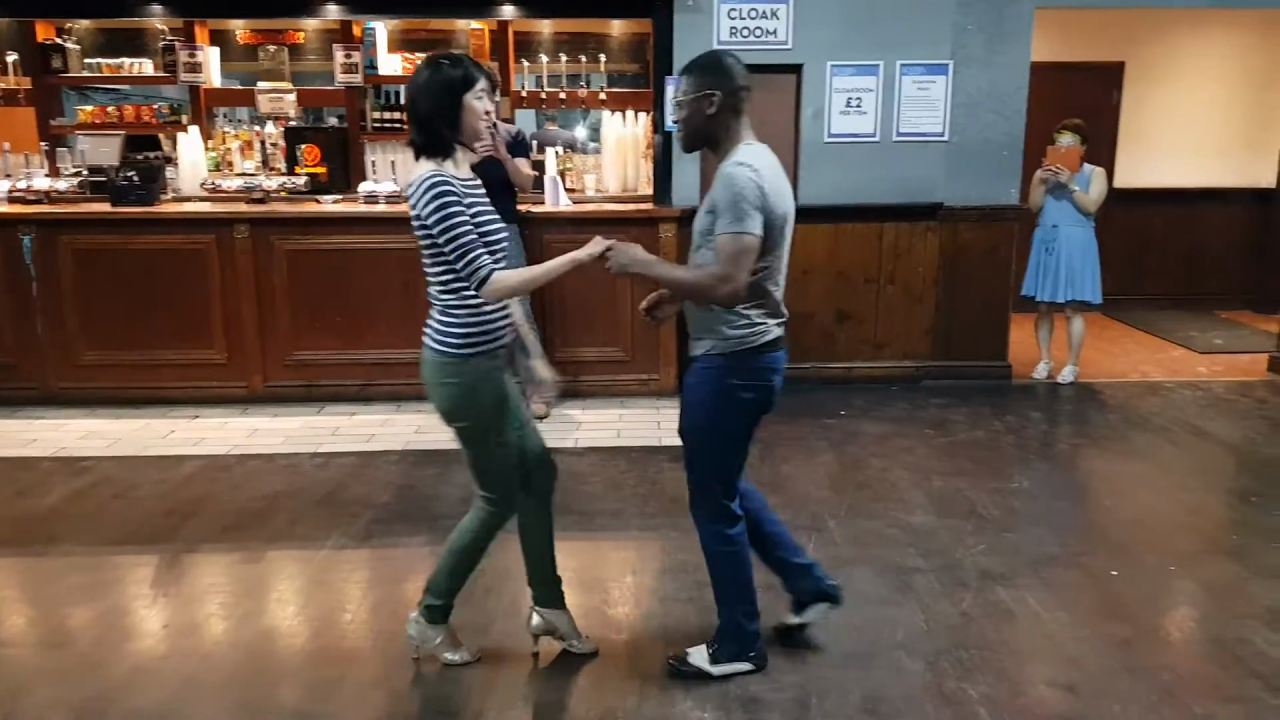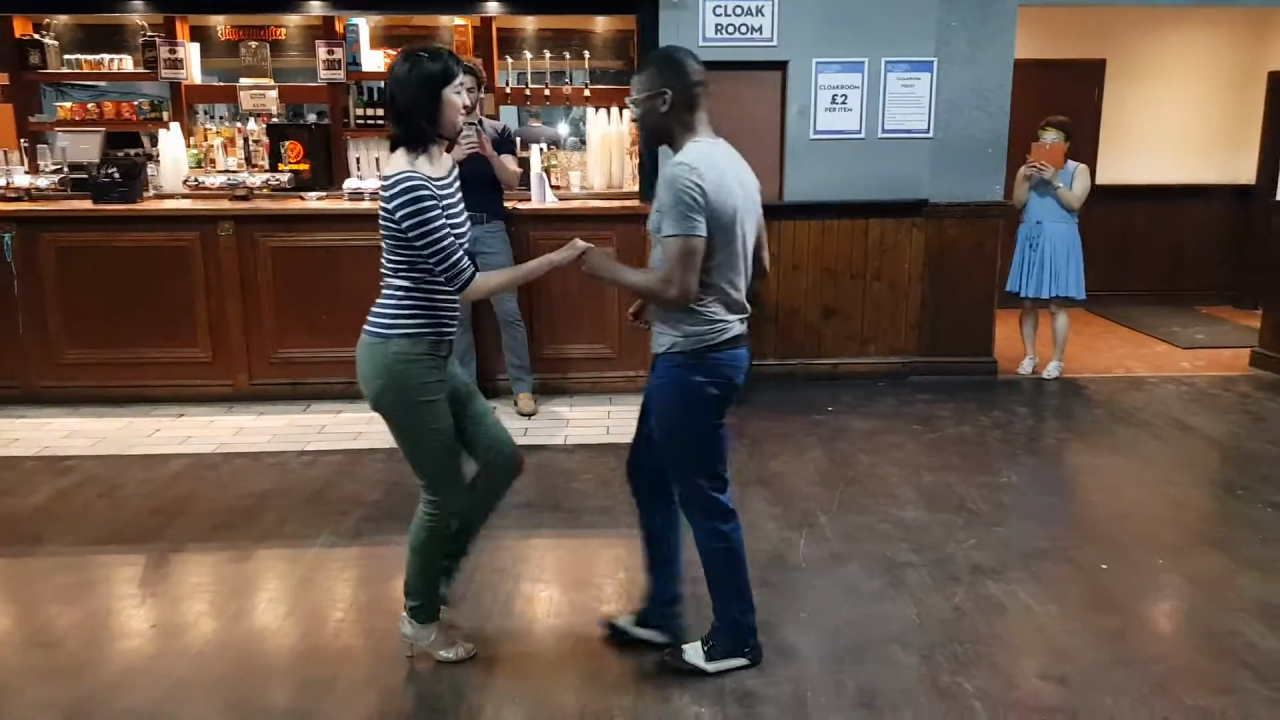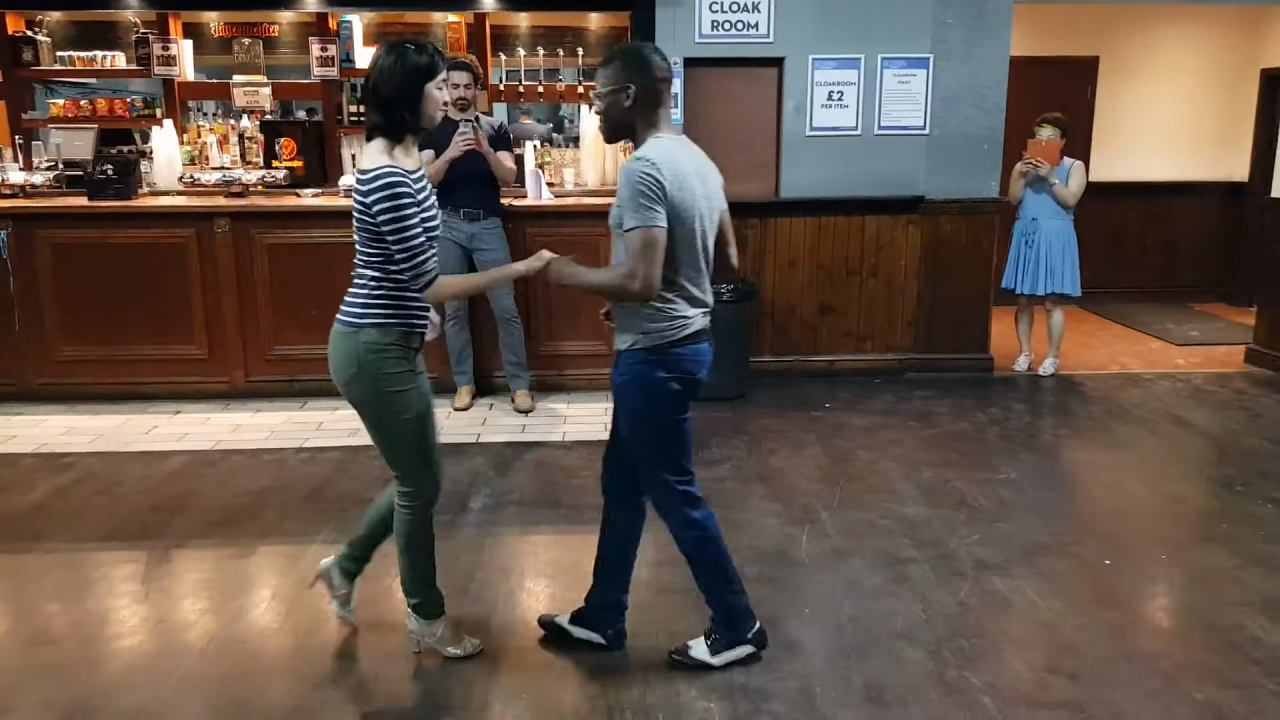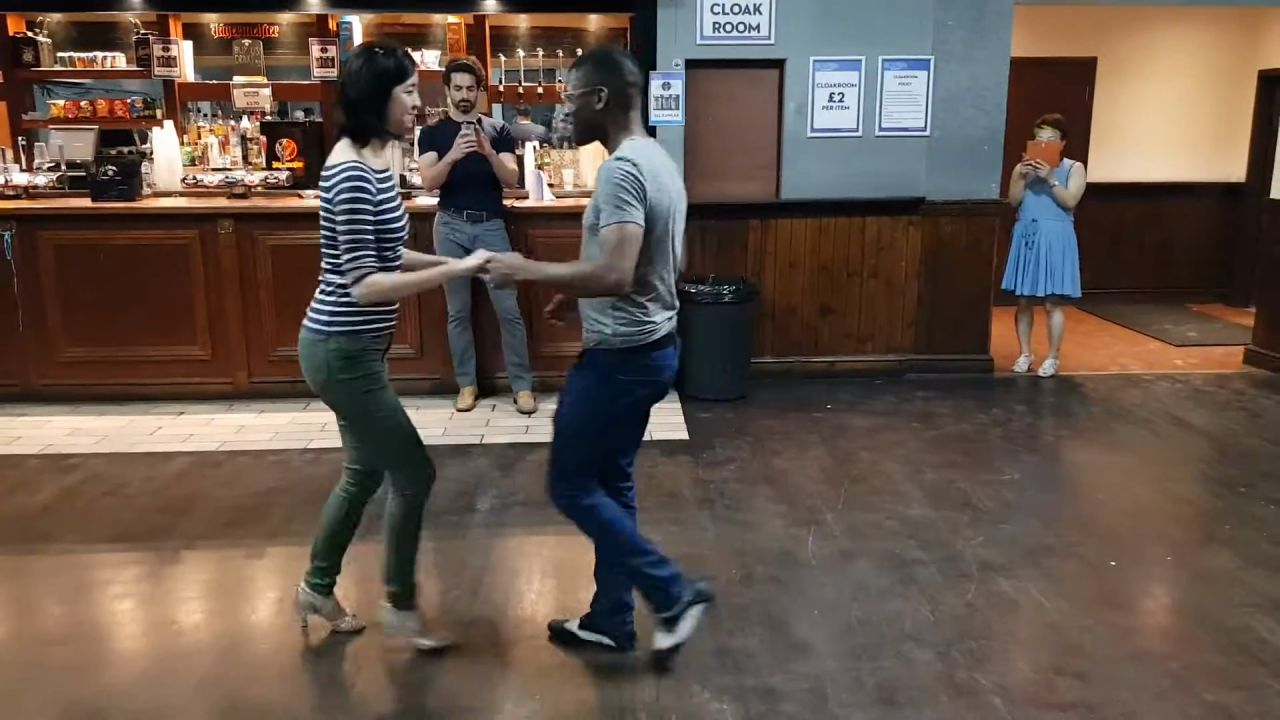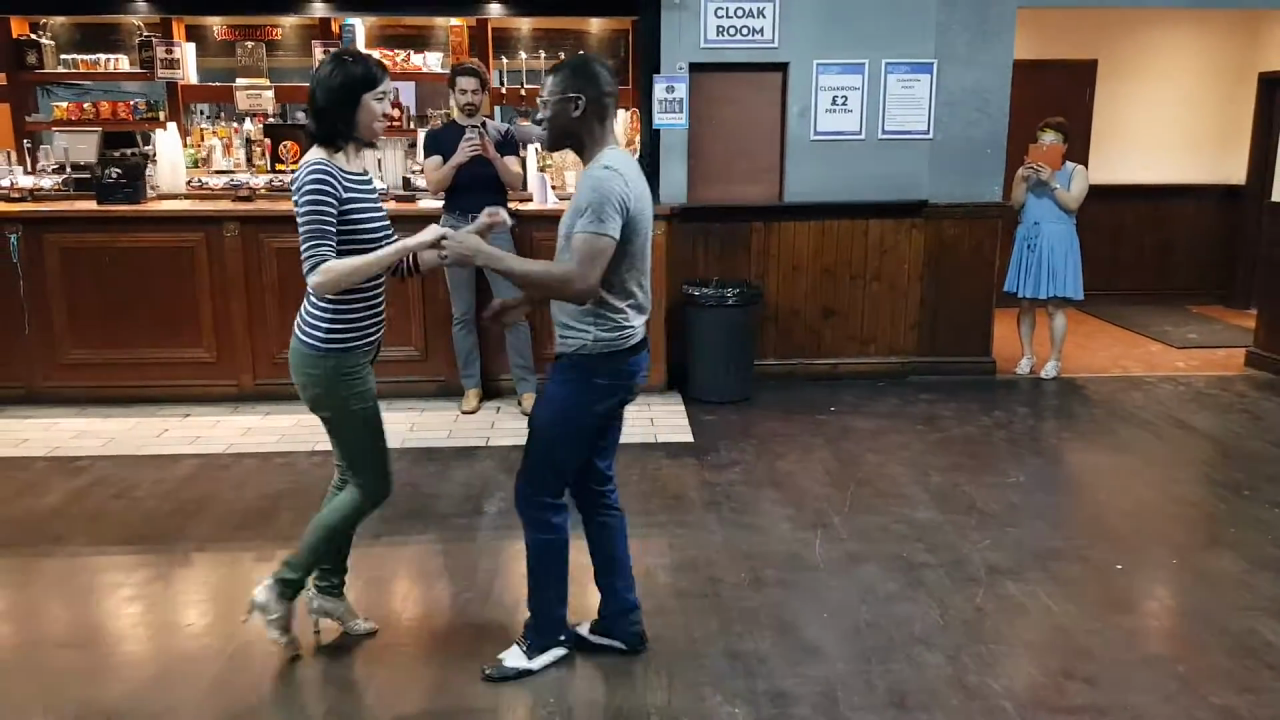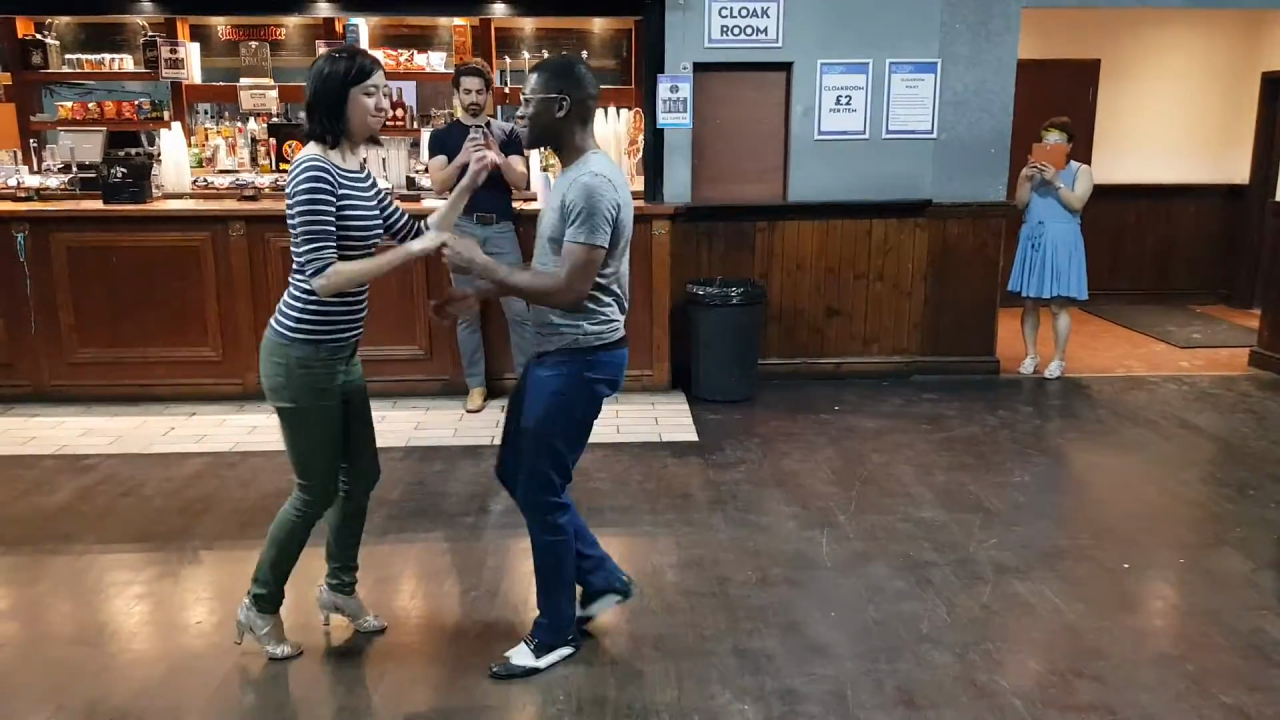
dt=0.2s
person 1, frame 1
left shoulder: (740, 175)
right shoulder: (755, 164)
left elbow: (727, 284)
left wrist: (647, 265)
right wrist: (677, 292)
left hip: (731, 362)
right hip: (748, 356)
left knee: (712, 503)
right knee: (724, 489)
left ankle: (738, 644)
right ankle: (810, 584)
person 1, frame 2
left shoulder: (683, 175)
right shoulder: (730, 162)
left elbow: (676, 290)
right elbow: (757, 262)
left wrist: (610, 270)
left hip: (693, 359)
right hip: (714, 349)
left knee: (703, 498)
right knee: (647, 474)
left ankle: (735, 639)
right ankle: (660, 614)
person 1, frame 3
left shoulder: (644, 169)
right shoulder: (696, 160)
left elbow: (640, 283)
right elbow: (727, 259)
left wrist: (573, 274)
left hip: (655, 355)
right hip: (683, 343)
left knee: (674, 495)
right knee: (622, 483)
left ankle: (736, 626)
right ankle: (602, 618)
person 1, frame 4
left shoulder: (623, 170)
right shoulder: (657, 161)
left elbow: (614, 275)
left wrist: (527, 269)
right wrist: (580, 293)
left hip: (621, 356)
right hip: (651, 348)
left knee: (571, 485)
right knee: (610, 482)
left ankle: (673, 592)
right ankle: (610, 619)
person 1, frame 5
left shoulder: (605, 179)
right shoulder: (616, 169)
left elbow: (579, 282)
left wrist: (486, 255)
right wrist: (527, 298)
left hip: (593, 363)
right hip: (612, 356)
left knee: (538, 494)
right knee: (593, 488)
left ankle: (544, 634)
right ankle: (620, 622)
person 1, frame 6
left shoulder: (592, 185)
right shoulder: (575, 175)
left elbow: (568, 291)
left wrist: (479, 263)
right wrist: (480, 292)
left hip: (579, 359)
right hip: (560, 354)
left knee: (539, 492)
right knee: (516, 472)
left ankle: (554, 633)
right ankle: (601, 580)
person 2, frame 1
left shoulder: (463, 175)
right shoulder: (437, 185)
right elbow: (487, 284)
right wrist: (579, 257)
left hip: (483, 358)
right hip: (464, 364)
left knee: (536, 473)
right knee: (499, 496)
left ankle: (548, 606)
right ankle: (429, 619)
person 2, frame 2
left shoulder: (443, 166)
right shoulder: (408, 183)
right elbow: (466, 283)
right wrist: (555, 260)
left hip: (429, 354)
right hip: (400, 358)
left knee: (501, 458)
right knee: (444, 491)
left ankle: (436, 572)
right ankle: (420, 619)
person 2, frame 3
left shoulder: (408, 159)
right shoulder: (385, 175)
right elbow: (427, 282)
left wrist: (424, 318)
right wrist: (517, 270)
left hip: (397, 345)
right hip: (374, 349)
left knee: (420, 480)
right knee: (417, 486)
left ankle: (344, 568)
right ankle: (426, 616)
person 2, frame 4
left shoulder: (374, 163)
right shoulder: (352, 172)
right elbow: (361, 284)
left wrist: (440, 264)
right wrist: (456, 269)
left hip: (355, 346)
right hip: (342, 349)
left knee: (364, 471)
right knee: (414, 473)
left ankle: (317, 589)
right ankle: (400, 604)
person 2, frame 5
left shoulder: (356, 171)
right shoulder: (320, 174)
left elbow: (392, 263)
right elbow: (320, 277)
right wrist: (405, 244)
left hip: (348, 352)
right hip: (332, 357)
left knee: (354, 475)
right knee: (370, 483)
left ankle: (329, 594)
right ankle: (279, 591)
person 2, frame 6
left shoulder: (356, 170)
right shoulder: (314, 169)
left elbow: (411, 236)
right elbow: (323, 277)
left wrist: (468, 186)
right wrist: (409, 253)
left hip: (337, 352)
right hip: (303, 353)
left knee: (361, 474)
right knee: (318, 488)
left ankle: (340, 588)
right ankle: (259, 606)
person 3, frame 1
left shoulder: (513, 135)
left elbow: (526, 183)
left wrist: (504, 157)
left hip: (505, 231)
left knee: (521, 313)
left ankle: (534, 388)
person 3, frame 2
left shoulder: (499, 132)
left elbow: (513, 181)
left wrist: (490, 154)
right wrist: (454, 157)
left hip: (491, 228)
left knee: (508, 311)
right knee: (458, 312)
left ankle: (522, 387)
person 3, frame 3
left shoulder: (495, 128)
right shoulder: (432, 131)
left elbow: (509, 177)
right elbow: (426, 179)
left wrist: (486, 151)
right wrist: (450, 154)
left hip: (488, 224)
right hip: (447, 225)
left knee: (505, 308)
right knee: (455, 310)
left ankle: (519, 384)
right ankle: (463, 383)
person 3, frame 4
left shoulder: (498, 130)
right shoulder: (432, 133)
left elbow: (511, 179)
right elbow: (428, 182)
left wrist: (489, 153)
right wrist: (453, 155)
left hip: (490, 225)
right hip: (450, 226)
left knee: (508, 309)
right knee: (458, 310)
left ankle: (522, 386)
right ankle: (466, 384)
person 3, frame 5
left shoulder: (503, 133)
right shoulder: (437, 136)
left elbow: (516, 182)
right elbow: (433, 185)
left wrist: (493, 156)
right wrist: (457, 159)
left hip: (496, 228)
right hip: (456, 228)
right knee: (462, 313)
left ankle: (526, 387)
right ankle: (471, 386)
person 3, frame 6
left shoulder: (507, 133)
right shoulder: (442, 136)
left elbow: (521, 182)
right elbow: (438, 184)
left wrist: (497, 156)
right wrist: (461, 159)
left hip: (500, 228)
right hip: (460, 227)
left knee: (517, 310)
right knee: (467, 312)
right ankle: (476, 385)
person 4, frame 1
left shoulder: (1095, 173)
right shoulder: (1042, 172)
left elbow: (1091, 207)
right elbow: (1033, 206)
left wrist: (1071, 185)
right wrist: (1042, 183)
left hip: (1075, 244)
right hip: (1046, 242)
left knee: (1073, 309)
right knee: (1043, 306)
left ankle: (1072, 364)
right ankle: (1044, 360)
person 4, frame 2
left shoulder: (1078, 170)
right shoulder: (1026, 169)
left elbow: (1075, 203)
right elbow: (1017, 203)
left wrist: (1054, 181)
right wrist: (1026, 180)
left hip: (1059, 240)
right hip: (1030, 238)
left knee: (1057, 305)
right knee: (1028, 303)
left ankle: (1057, 360)
right ankle: (1029, 356)
person 4, frame 3
left shoulder: (1074, 167)
right shoulder: (1022, 165)
left elbow: (1070, 200)
right elbow: (1013, 199)
left wrist: (1051, 178)
right wrist: (1022, 176)
left hip: (1055, 237)
right hip: (1026, 235)
left knee: (1053, 302)
right knee: (1024, 299)
left ankle: (1053, 357)
right ankle: (1025, 353)
person 4, frame 4
left shoulder: (1074, 168)
right shoulder: (1022, 167)
left elbow: (1070, 202)
right elbow: (1013, 200)
left wrist: (1050, 179)
right wrist: (1022, 178)
left hip: (1055, 238)
right hip: (1026, 236)
left knee: (1053, 303)
right knee: (1024, 301)
left ankle: (1053, 358)
right ankle: (1025, 354)
person 4, frame 5
left shoulder: (1076, 171)
right shoulder: (1025, 170)
left elbow: (1072, 204)
right elbow: (1015, 203)
left wrist: (1052, 182)
right wrist: (1024, 181)
left hip: (1057, 241)
right hip: (1028, 239)
left knee: (1055, 305)
right knee: (1026, 303)
left ankle: (1055, 360)
right ankle: (1027, 356)
person 4, frame 6
left shoulder: (1081, 171)
right shoulder: (1030, 169)
left elbow: (1077, 204)
right elbow: (1020, 203)
left wrist: (1056, 181)
right wrist: (1028, 180)
left hip: (1062, 240)
right hip: (1033, 238)
left knee: (1059, 305)
right knee: (1030, 302)
left ankle: (1059, 359)
right ankle: (1031, 355)
